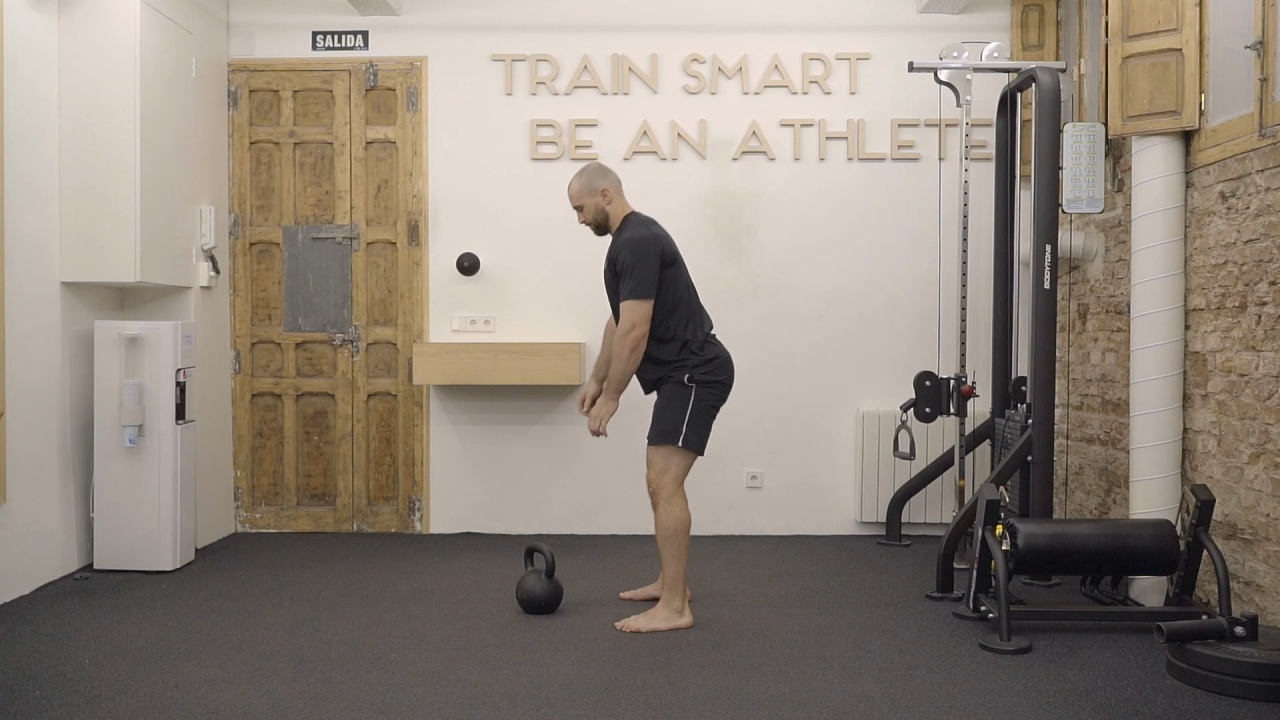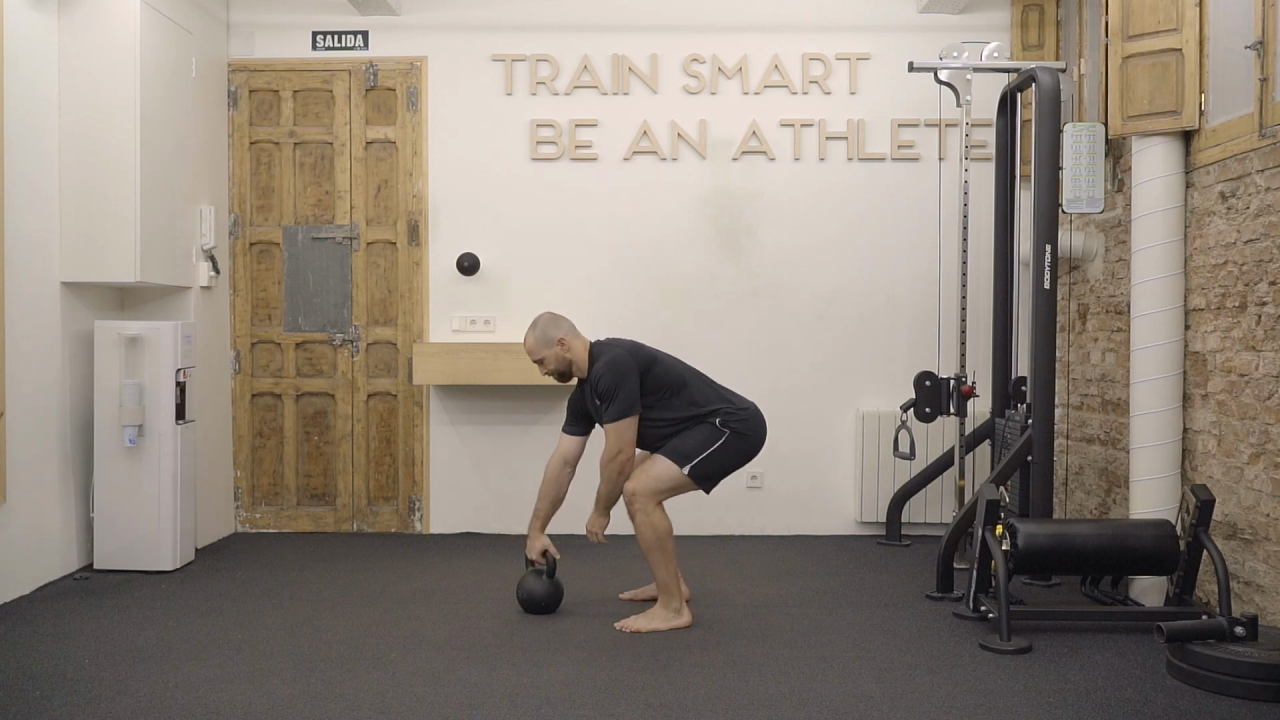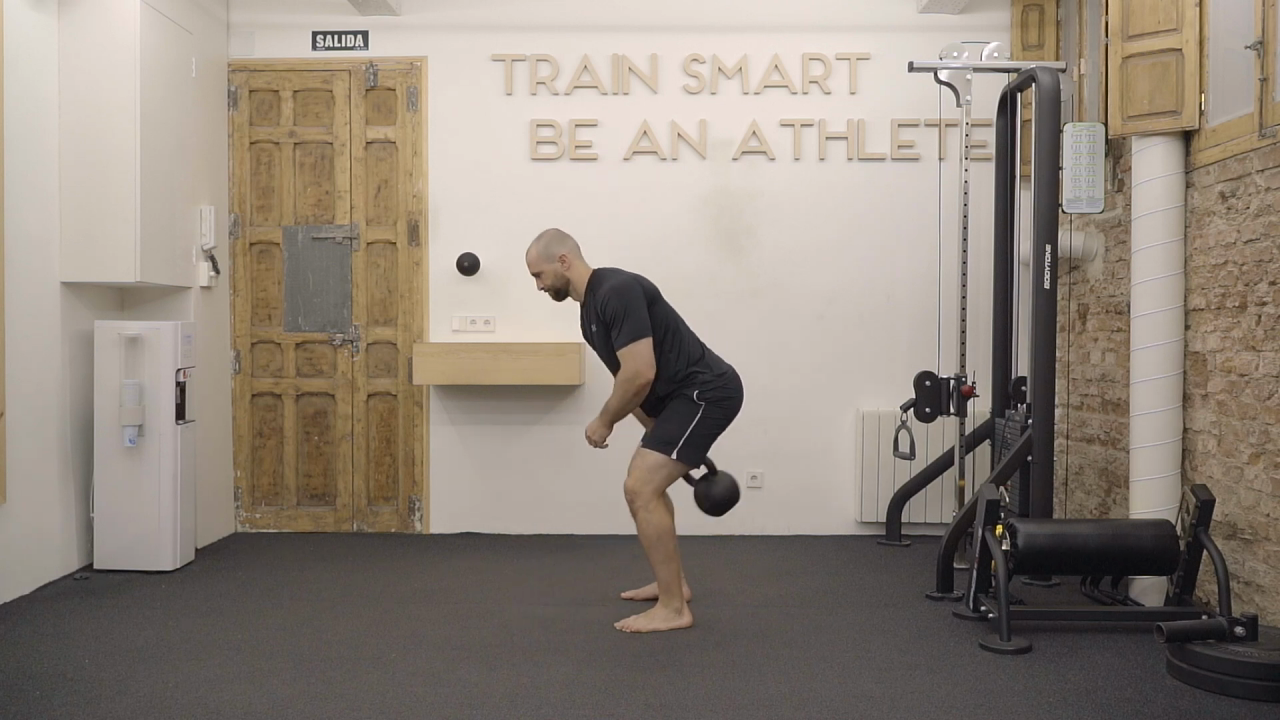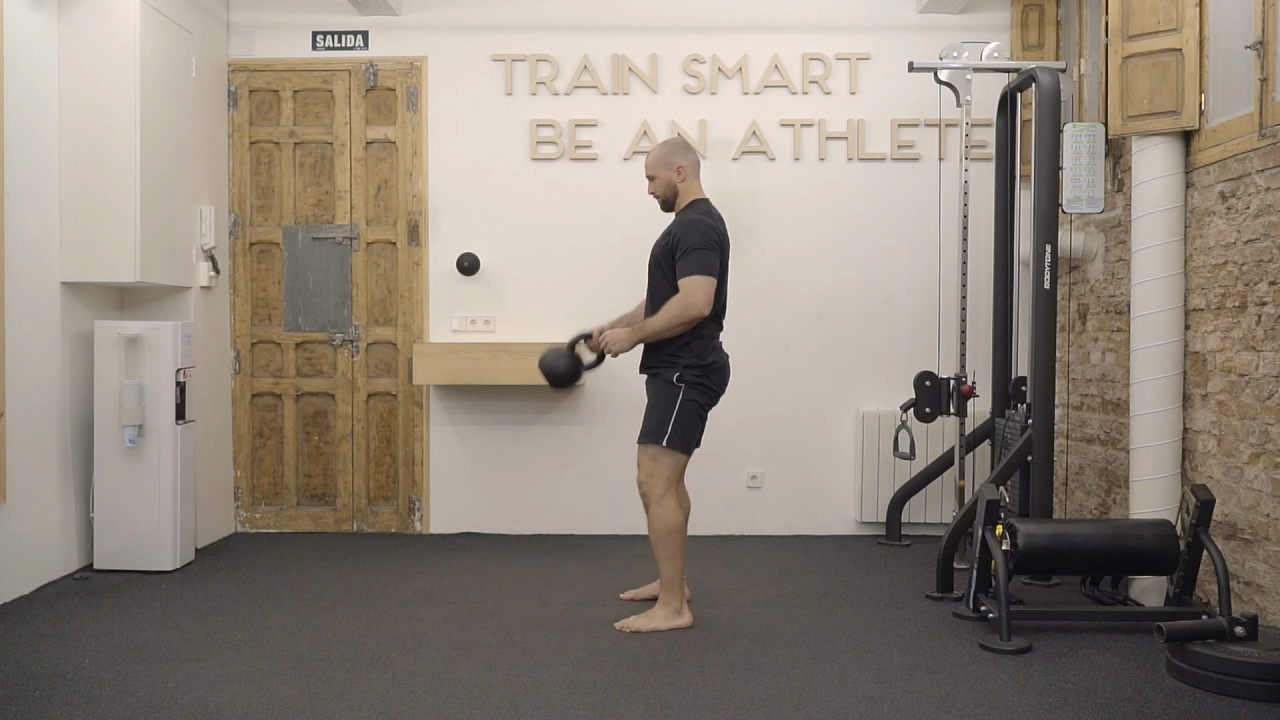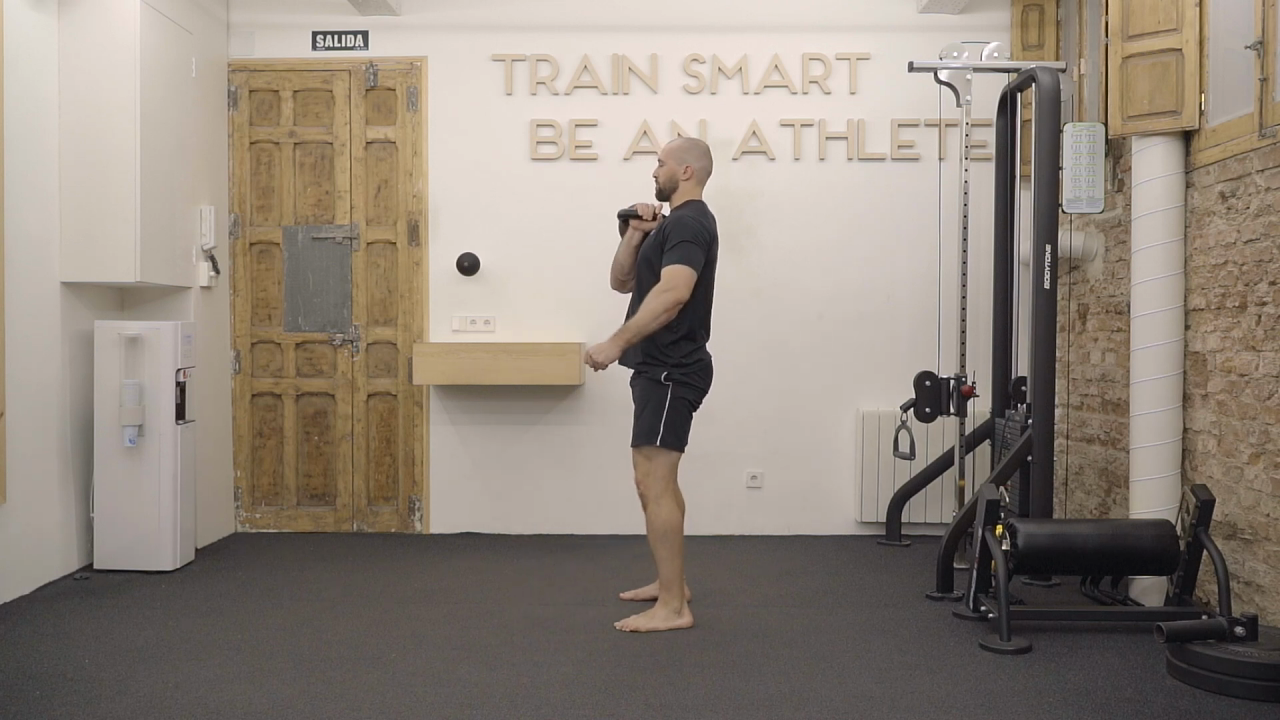
dt=0.7s
person 1, frame 1
left shoulder: (635, 242)
right shoulder: (636, 237)
left elbow: (635, 332)
right elbow: (619, 324)
left wrist: (609, 399)
right wrist: (596, 381)
left hip: (694, 373)
right hip: (685, 369)
left knee: (663, 484)
right knee: (664, 482)
left ankle: (674, 607)
right ankle: (671, 581)
person 1, frame 2
left shoulder: (614, 366)
right shoulder: (585, 391)
left elbow: (620, 454)
right elbow: (562, 463)
left wrist: (600, 513)
right wrist: (536, 530)
left hip: (732, 427)
right hip: (715, 426)
left knee: (639, 493)
right knee: (635, 483)
left ankle: (672, 607)
right ankle: (671, 584)
person 1, frame 3
left shoulder: (618, 292)
right shoulder: (591, 312)
left elbow: (640, 374)
right elbow: (629, 381)
left wrist: (603, 423)
right wrist: (659, 446)
left hip: (705, 393)
right hip: (689, 393)
left knee: (640, 488)
right knee: (645, 482)
left ankle: (672, 607)
right ankle: (672, 582)
person 1, frame 4
left shoulder: (696, 224)
right shoulder: (691, 224)
left elbow: (696, 305)
left wrist: (630, 334)
right wrist: (622, 324)
left hip: (685, 373)
right hip: (680, 369)
left knee: (654, 484)
right knee: (665, 481)
left ankle: (673, 608)
right ankle: (672, 582)
person 1, frame 5
left shoulder: (688, 222)
right shoulder: (672, 225)
left elbow: (673, 293)
right elbow: (622, 281)
left wrist: (615, 343)
right wrist: (635, 233)
left hip: (670, 370)
right hip: (662, 368)
left knee: (653, 484)
right knee: (659, 481)
left ankle: (672, 606)
right ankle: (671, 582)
